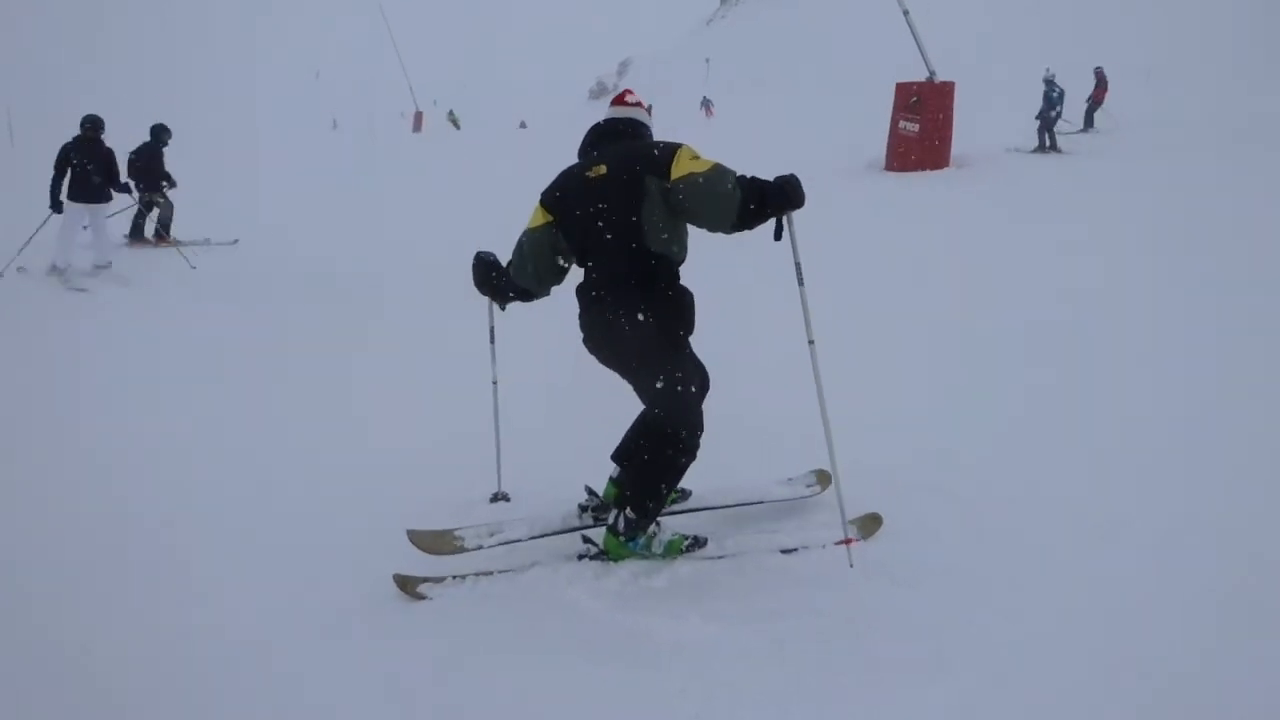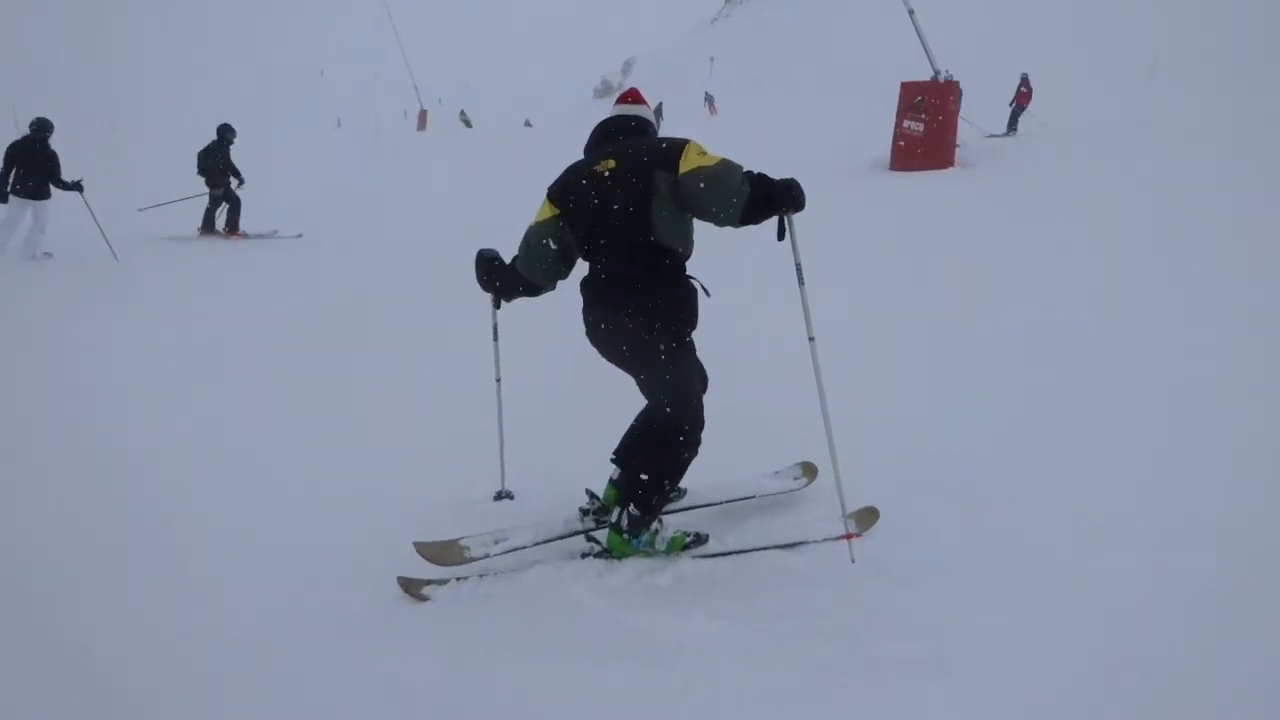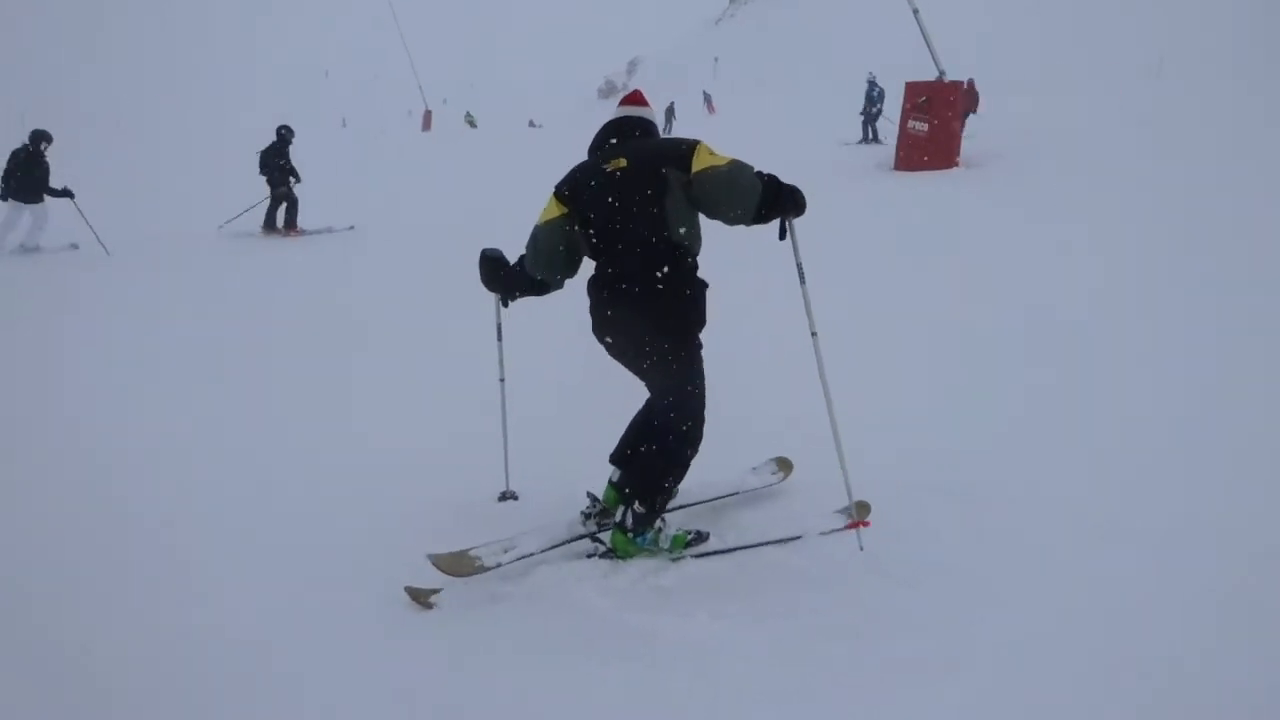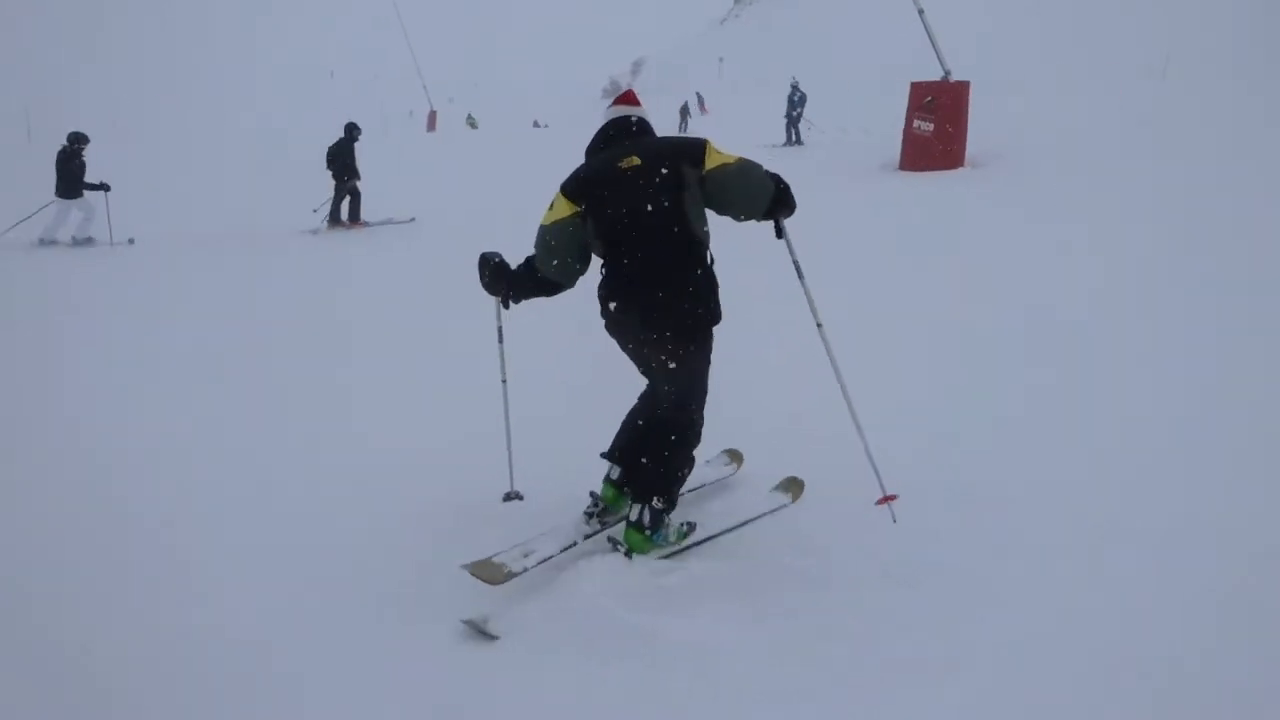
dt=0.3s
person 1, frame 1
left shoulder: (565, 185)
right shoulder: (662, 161)
left elbow: (532, 273)
right elbow: (728, 203)
left wrist: (496, 282)
right wrist: (780, 194)
left hip: (600, 325)
right hip: (652, 321)
left knee: (689, 385)
right knee: (680, 426)
left ankle: (626, 486)
right ankle: (630, 528)
person 1, frame 2
left shoulder: (571, 181)
right shoulder: (670, 155)
left elbow: (538, 266)
right elbow: (734, 196)
left wrist: (502, 280)
right wrist: (782, 194)
left hip: (604, 320)
right hip: (656, 317)
left knee: (684, 386)
right knee: (682, 419)
left ankle: (624, 488)
right ankle: (632, 525)
person 1, frame 3
left shoulder: (577, 182)
right shoulder: (678, 155)
left elbow: (545, 266)
right elbow: (744, 195)
left wrist: (505, 279)
right wrist: (786, 198)
left hip: (611, 318)
right hip: (669, 314)
left knee: (673, 393)
right knee: (683, 417)
left ankle: (620, 490)
right ankle: (636, 525)
person 1, frame 4
left shoulder: (582, 182)
right shoulder: (686, 153)
left elbow: (554, 266)
right elbow: (755, 191)
left wrist: (508, 282)
right wrist: (781, 200)
left hip: (624, 313)
right hip: (685, 308)
left knee: (666, 390)
right knee: (682, 412)
left ankle: (617, 487)
right ankle: (647, 521)
